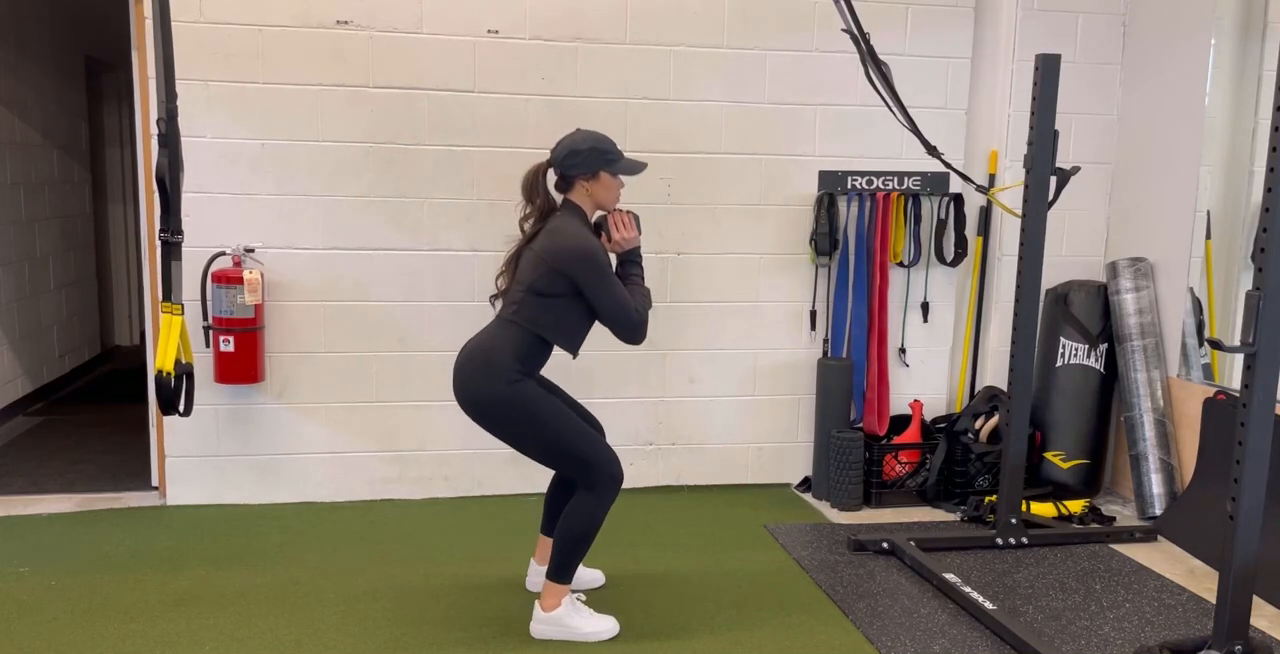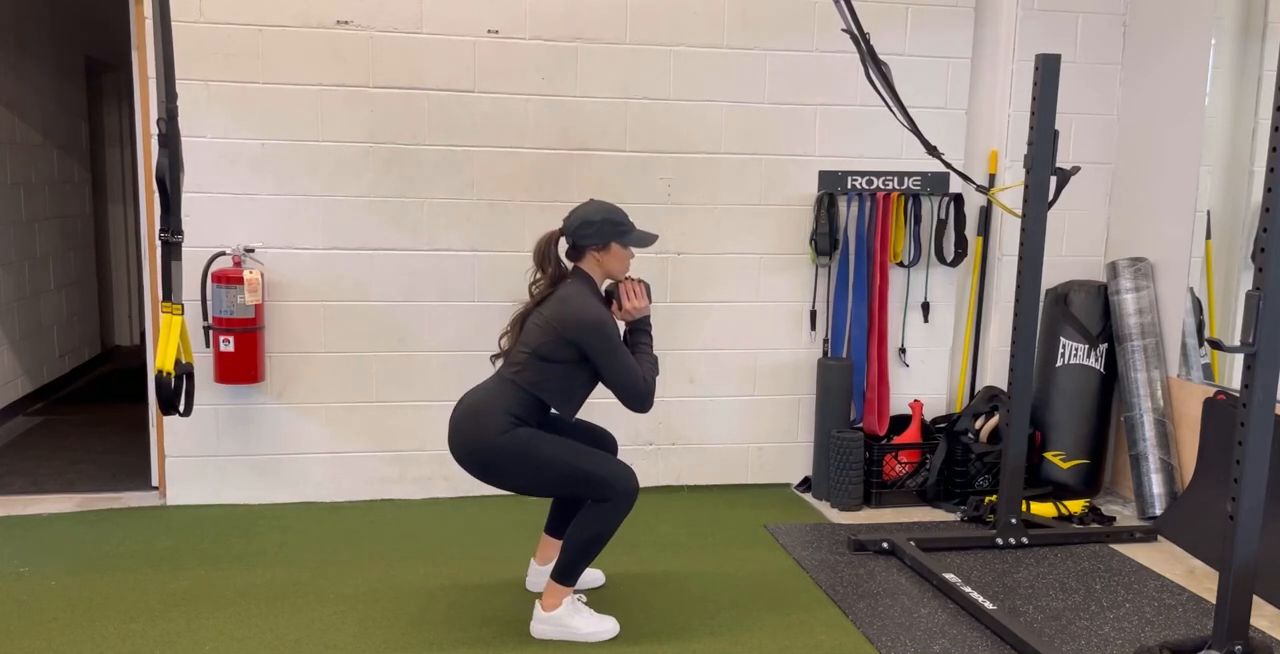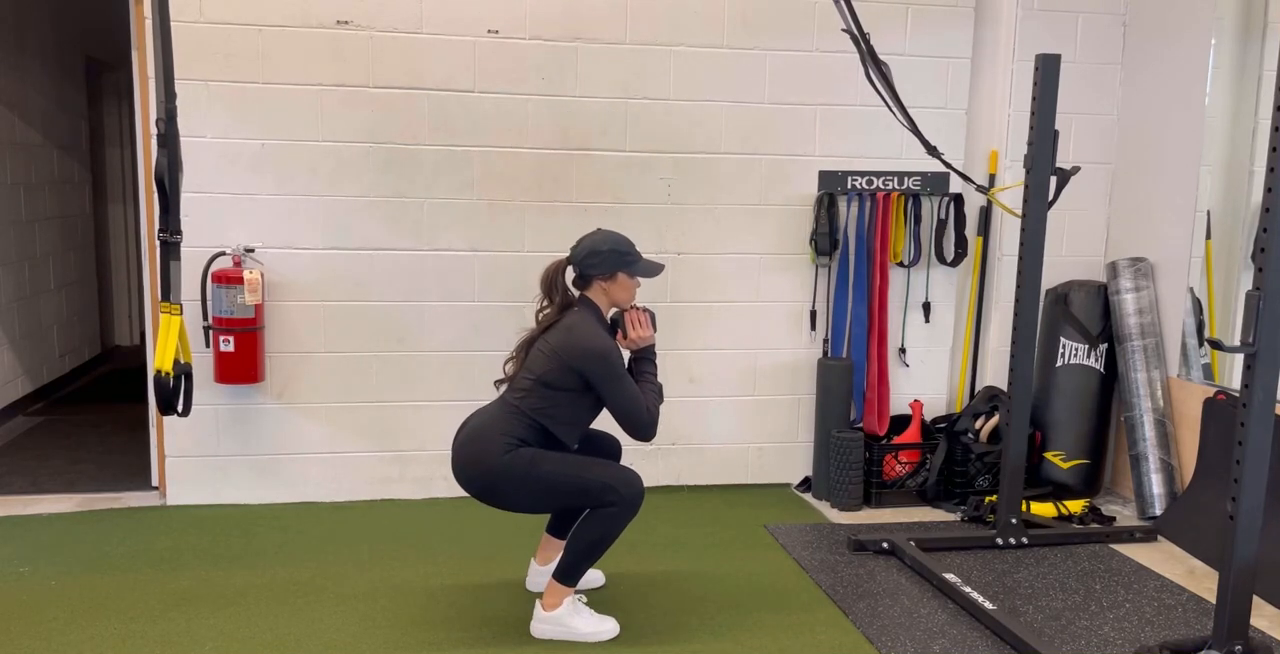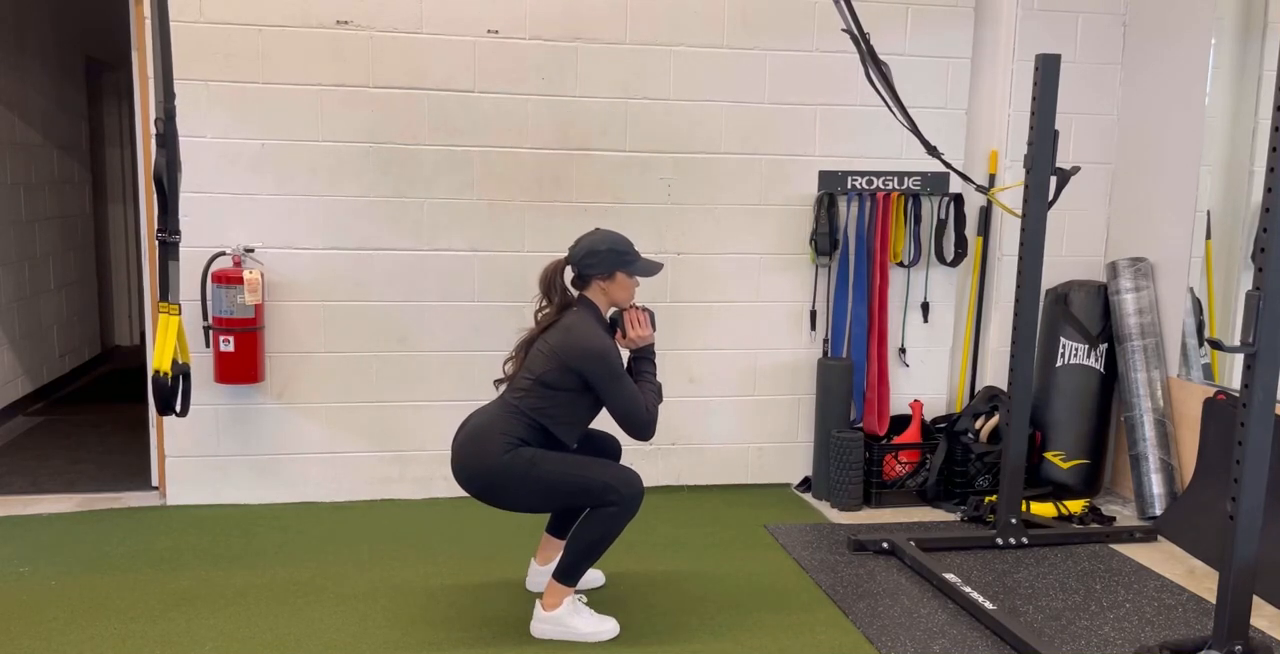
dt=0.4s
person 1, frame 1
left shoulder: (561, 230)
right shoulder: (577, 244)
left elbow: (605, 304)
right elbow: (632, 327)
left wrist: (612, 256)
right wrist: (629, 257)
left hip: (494, 368)
right hip: (494, 380)
left knee: (586, 442)
right knee: (602, 471)
left ankle: (546, 562)
right ankle: (553, 608)
person 1, frame 2
left shoulder: (570, 294)
right shoulder: (585, 313)
left elbow: (618, 371)
right elbow: (640, 396)
left wrist: (621, 324)
right wrist: (639, 325)
left hip: (488, 420)
right hip: (489, 436)
left knee: (599, 448)
right knee: (617, 483)
left ankle: (546, 562)
right ankle: (553, 608)
person 1, frame 3
left shoulder: (576, 322)
right shoulder: (591, 342)
left elbow: (621, 398)
right elbow: (643, 425)
left wrist: (627, 351)
right wrist: (643, 354)
left hip: (489, 441)
right hip: (493, 460)
left knee: (604, 451)
right knee: (623, 489)
left ankle: (547, 563)
right ankle: (554, 607)
person 1, frame 4
left shoulder: (575, 322)
right shoulder: (589, 341)
left elbow: (622, 401)
right elbow: (641, 425)
left wrist: (628, 350)
right wrist: (643, 353)
left hip: (491, 440)
right hip: (492, 459)
left knee: (604, 452)
right knee: (623, 489)
left ankle: (546, 563)
right ankle: (554, 608)
